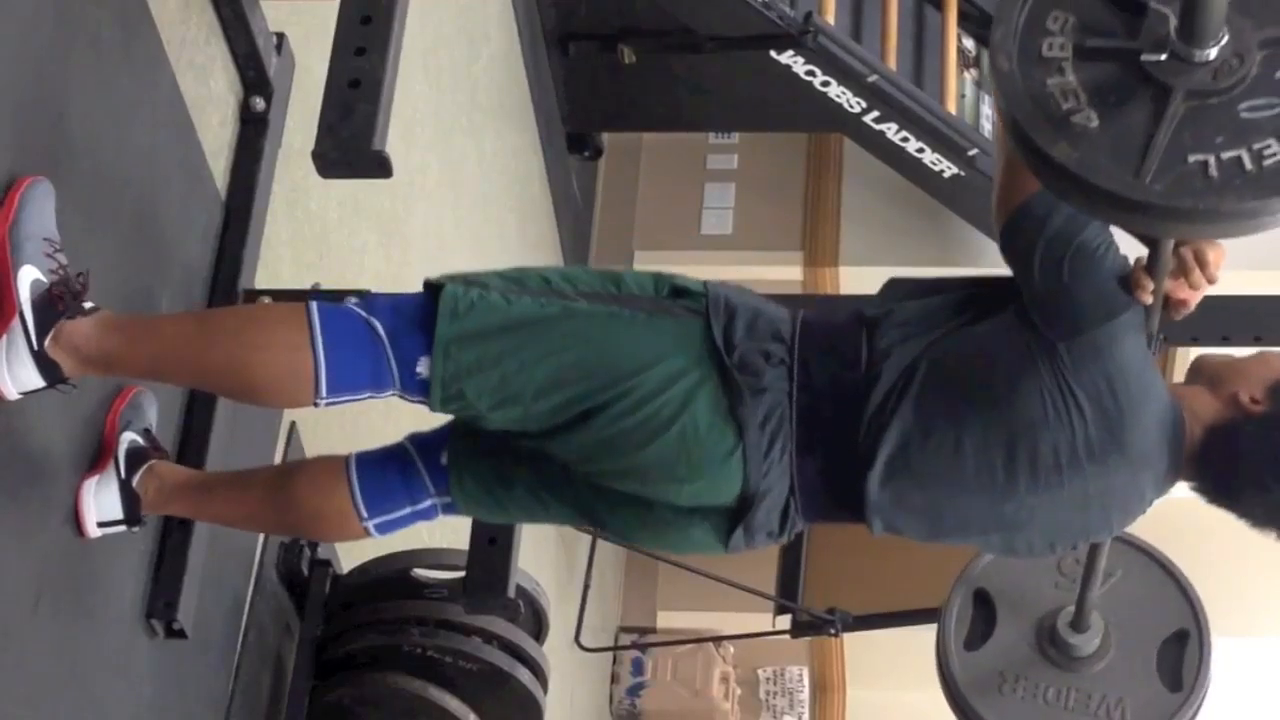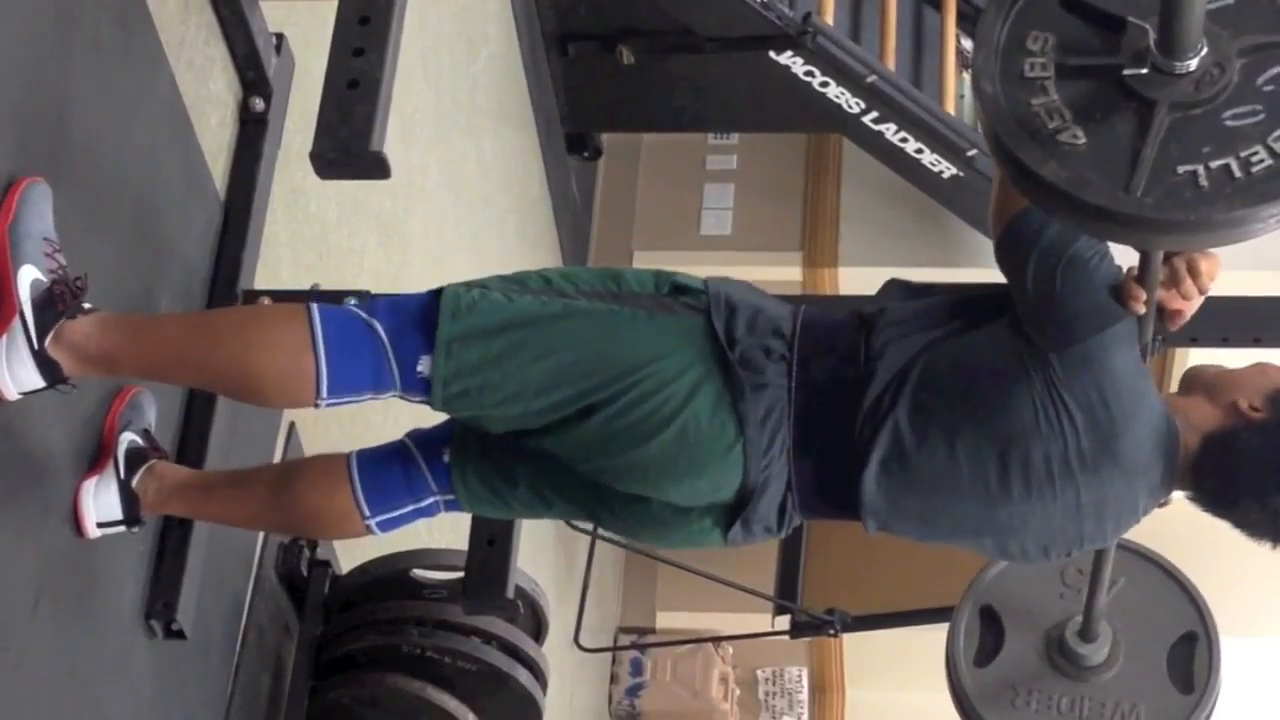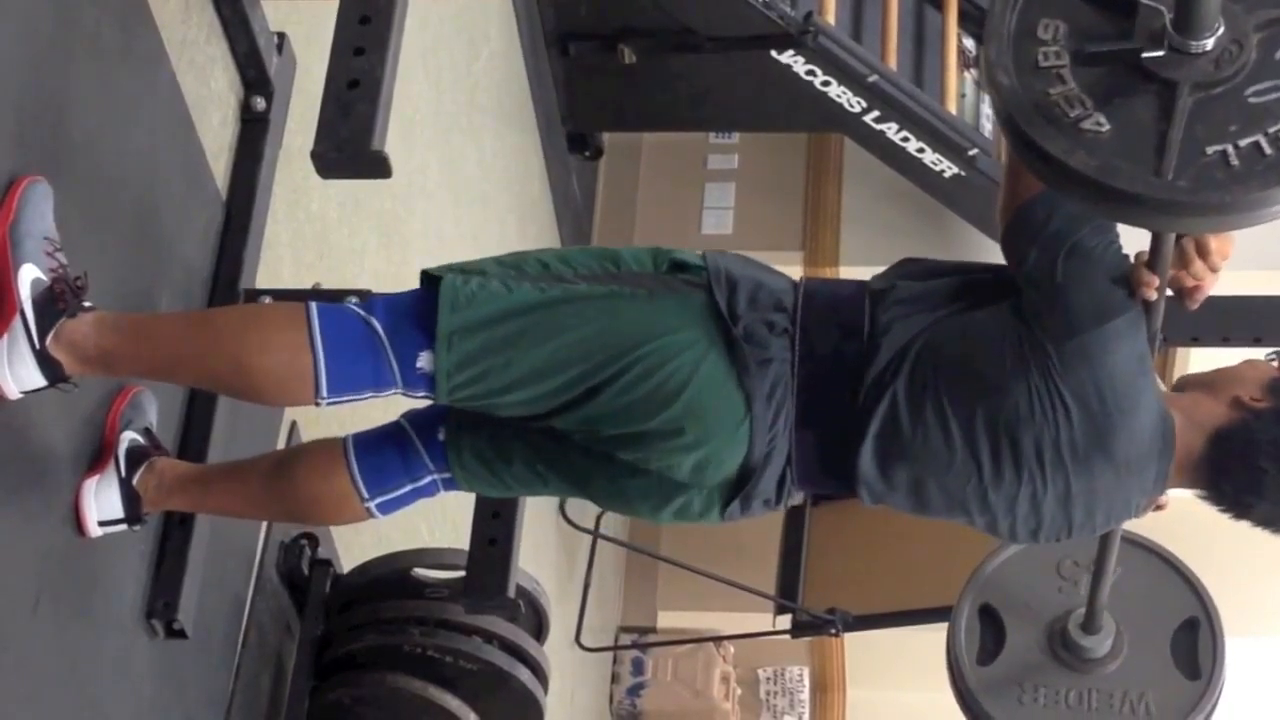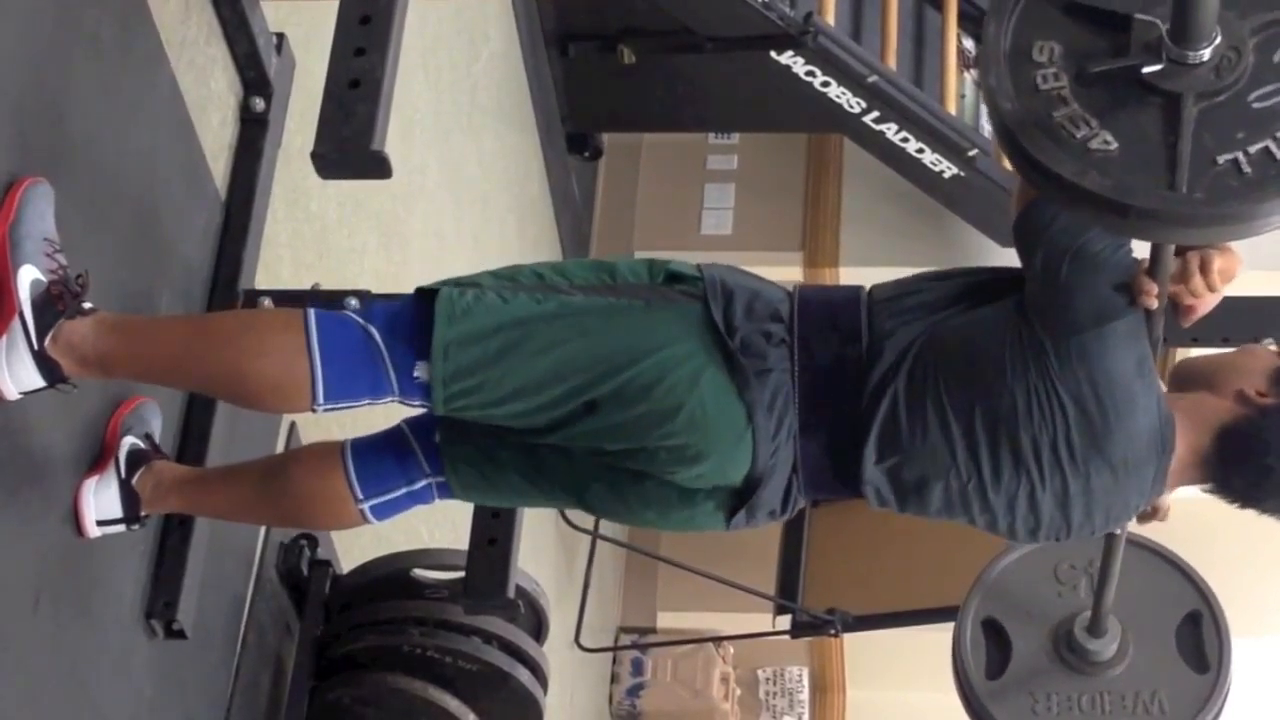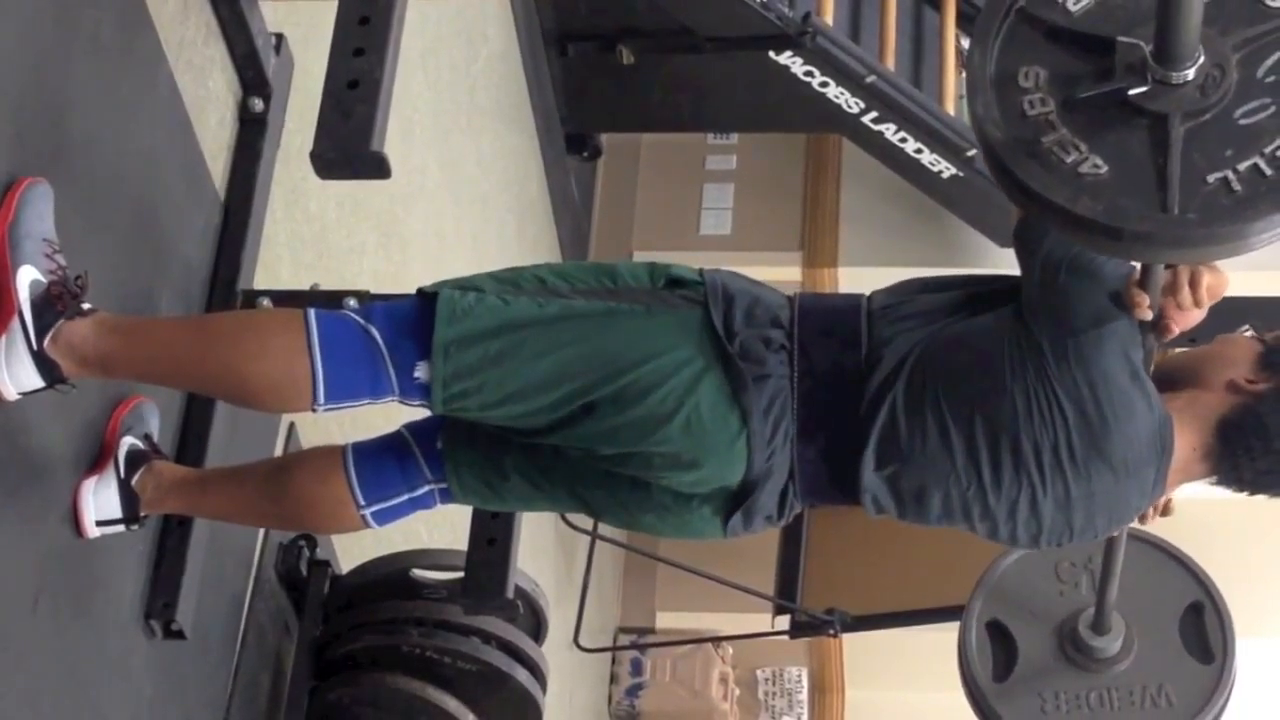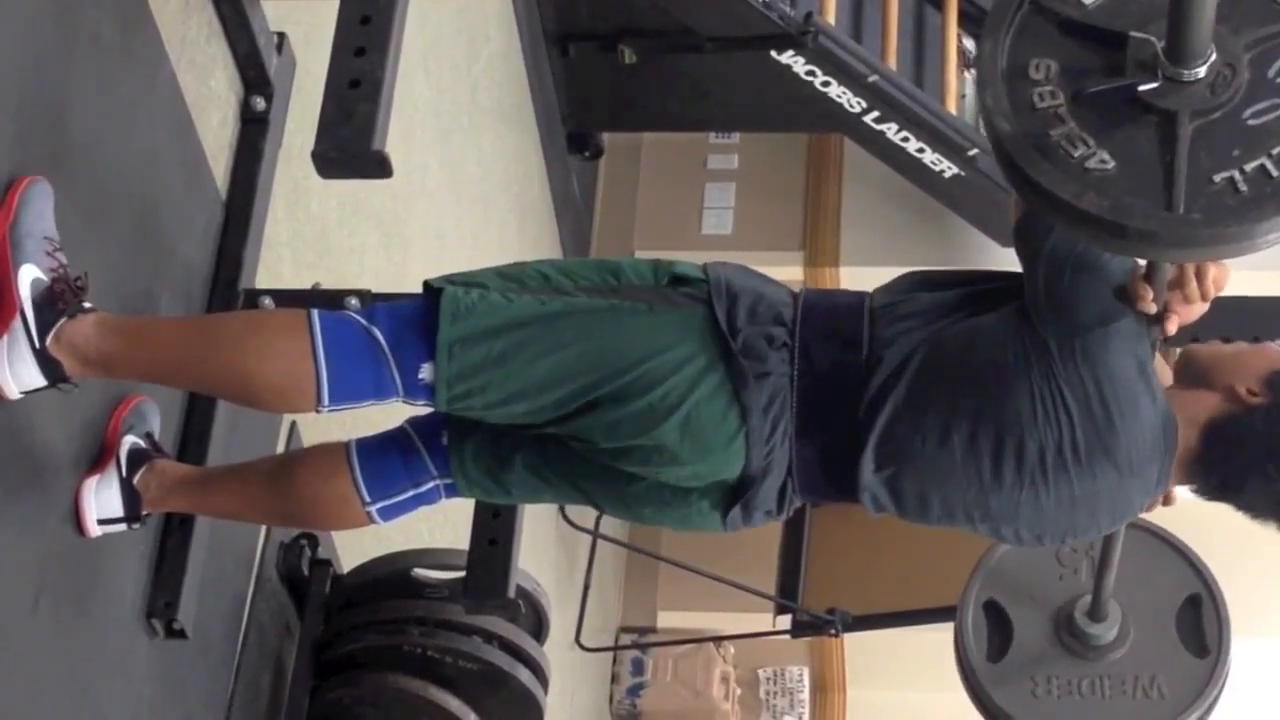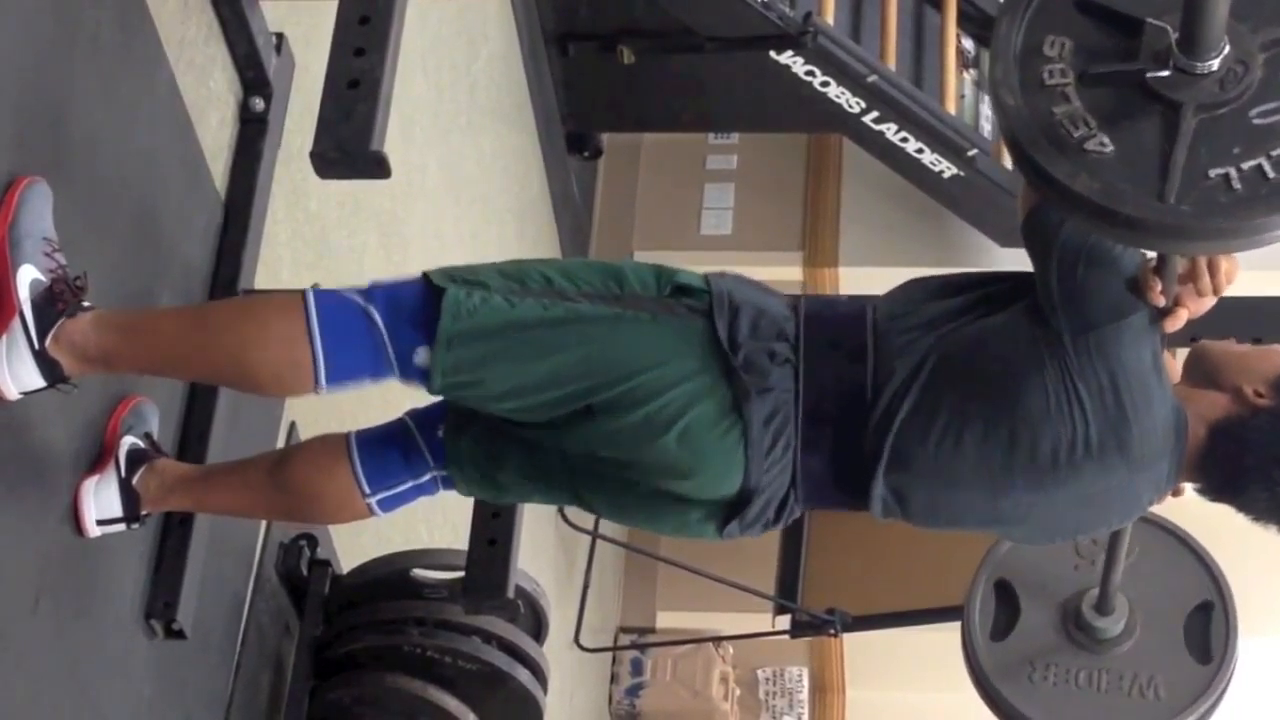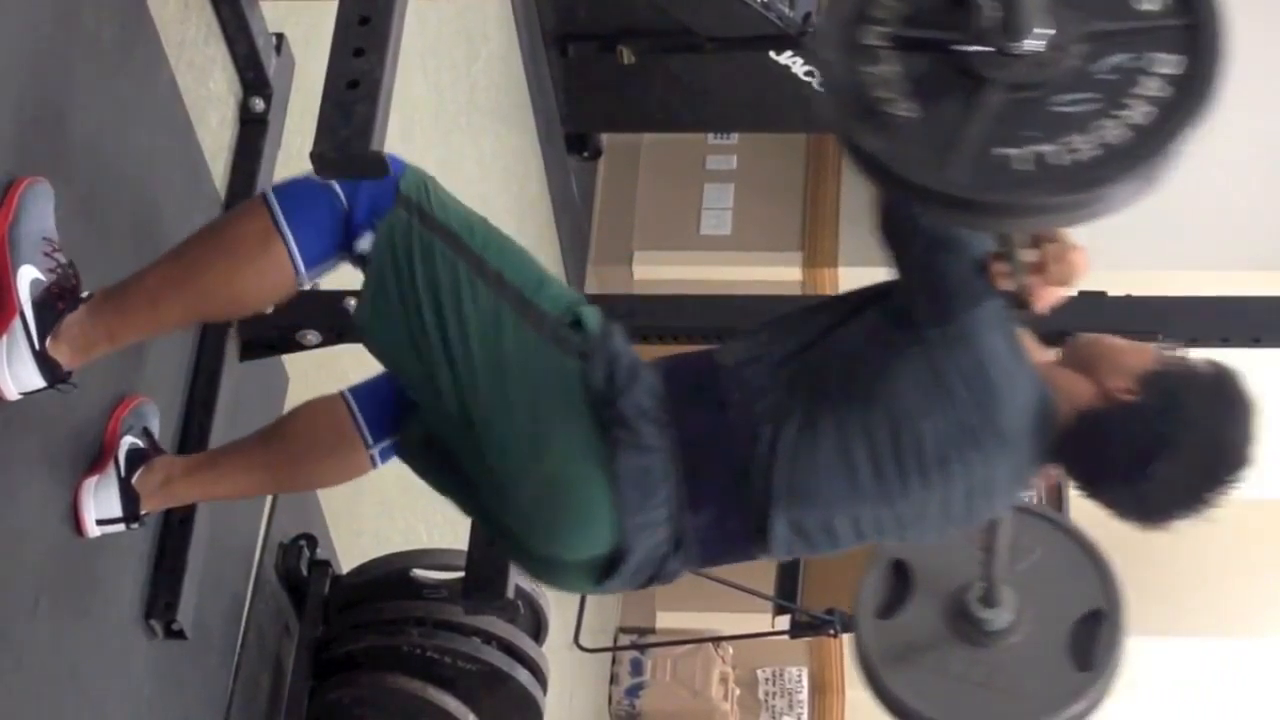
dt=0.4s
person 1, frame 1
left shoulder: (1108, 363)
right shoulder: (1121, 489)
left elbow: (1025, 163)
left hip: (720, 387)
right hip: (744, 491)
left knee: (371, 337)
right knee: (406, 483)
right ankle: (152, 485)
person 1, frame 2
left shoulder: (1100, 375)
right shoulder: (1107, 503)
left elbow: (1021, 179)
right wrist: (1146, 287)
left hip: (716, 384)
right hip: (742, 484)
left knee: (373, 345)
right knee: (412, 478)
right ankle: (152, 486)
person 1, frame 3
left shoulder: (1104, 368)
right shoulder: (1111, 493)
left elbow: (1032, 169)
right wrist: (1162, 277)
right hip: (738, 459)
left knee: (366, 345)
right knee: (394, 463)
right ankle: (153, 484)
person 1, frame 4
left shoulder: (1106, 370)
right shoulder: (1108, 494)
right wrist: (1164, 283)
left hip: (722, 371)
right hip: (746, 469)
left knee: (367, 353)
right knee: (396, 470)
right ankle: (149, 486)
person 1, frame 5
left shoulder: (1099, 378)
right shoulder: (1109, 498)
left wrist: (1133, 295)
right wrist: (1156, 291)
right hip: (737, 481)
left knee: (363, 354)
right knee: (403, 473)
right ankle: (150, 487)
person 1, frame 6
left shoulder: (1105, 373)
right shoulder: (1112, 493)
left elbow: (1051, 212)
left wrist: (1141, 295)
right wrist: (1154, 297)
right hip: (735, 471)
left knee: (372, 351)
right knee: (426, 463)
right ankle: (154, 482)
person 1, frame 7
left shoulder: (1114, 380)
right shoulder: (1121, 484)
left elbow: (1057, 210)
left wrist: (1148, 299)
right wrist: (1161, 305)
left hip: (728, 379)
right hip: (743, 475)
left knee: (380, 327)
right knee: (423, 453)
right ankle: (154, 484)
person 1, frame 8
left shoulder: (981, 362)
right shoulder: (994, 471)
left elbow: (912, 204)
left wrist: (1006, 290)
right wrist: (1023, 284)
left hip: (604, 445)
right hip: (615, 531)
left knee: (368, 200)
right knee: (407, 403)
right ankle: (156, 483)
